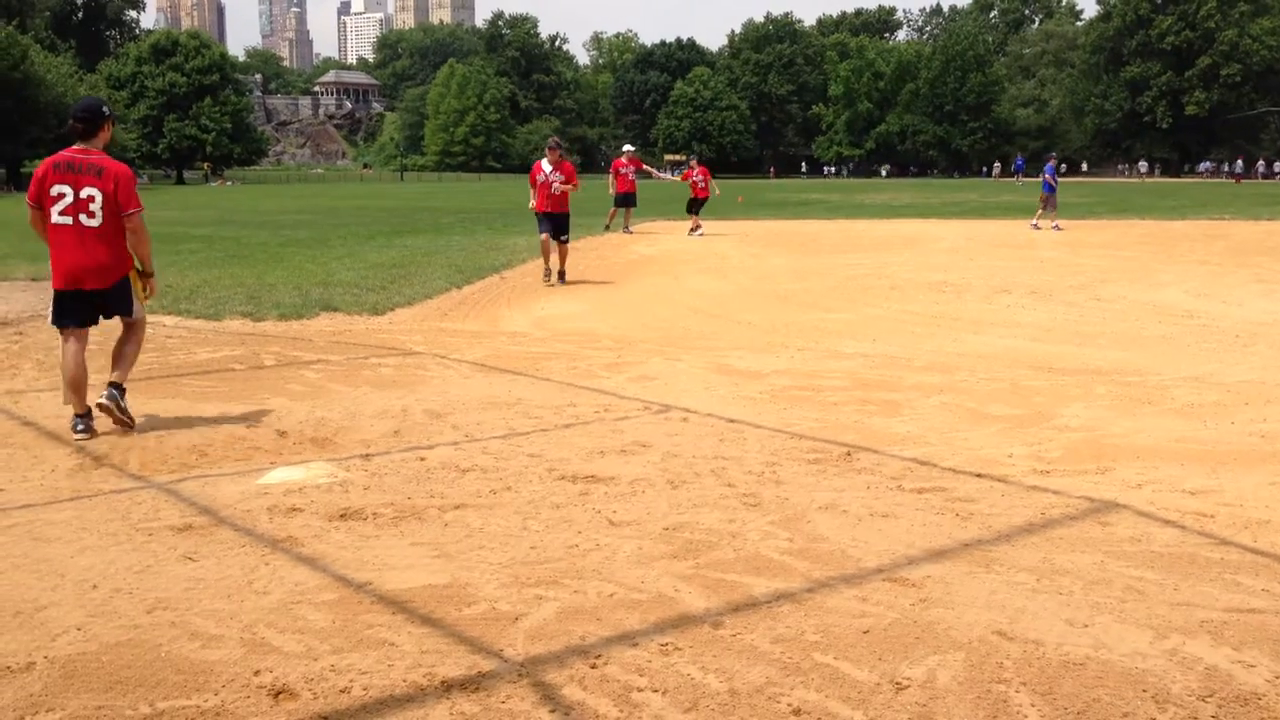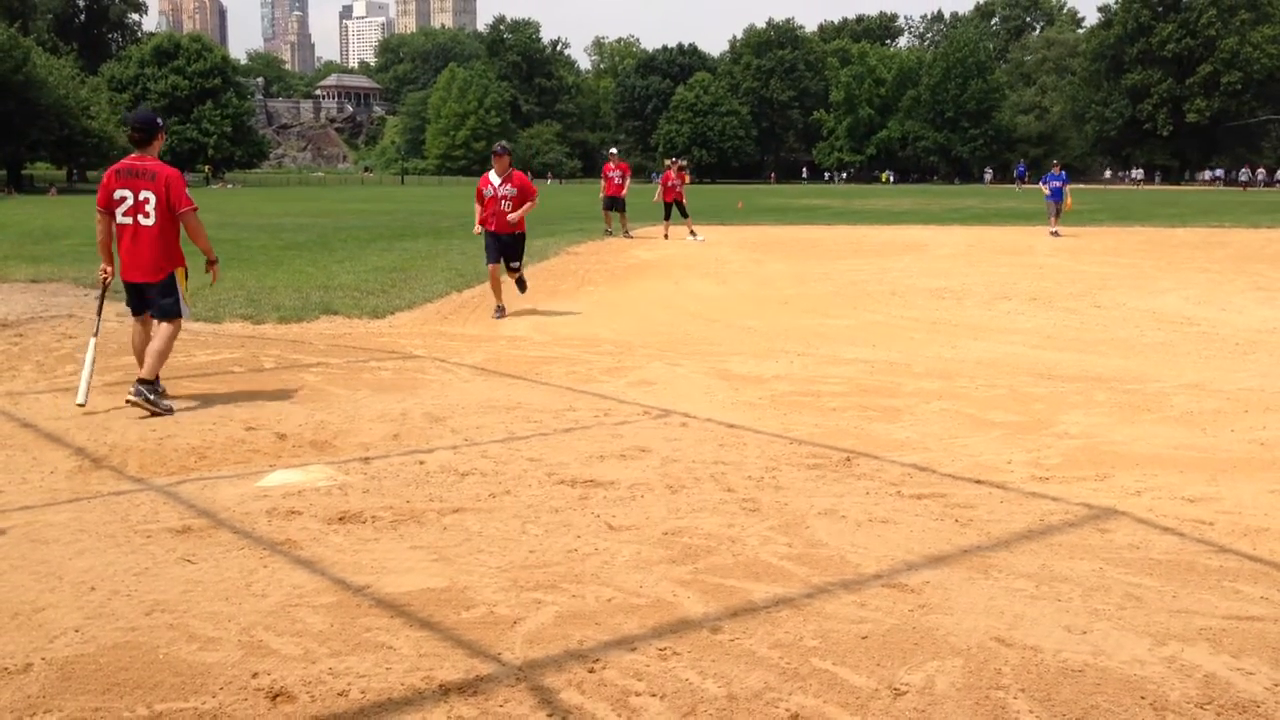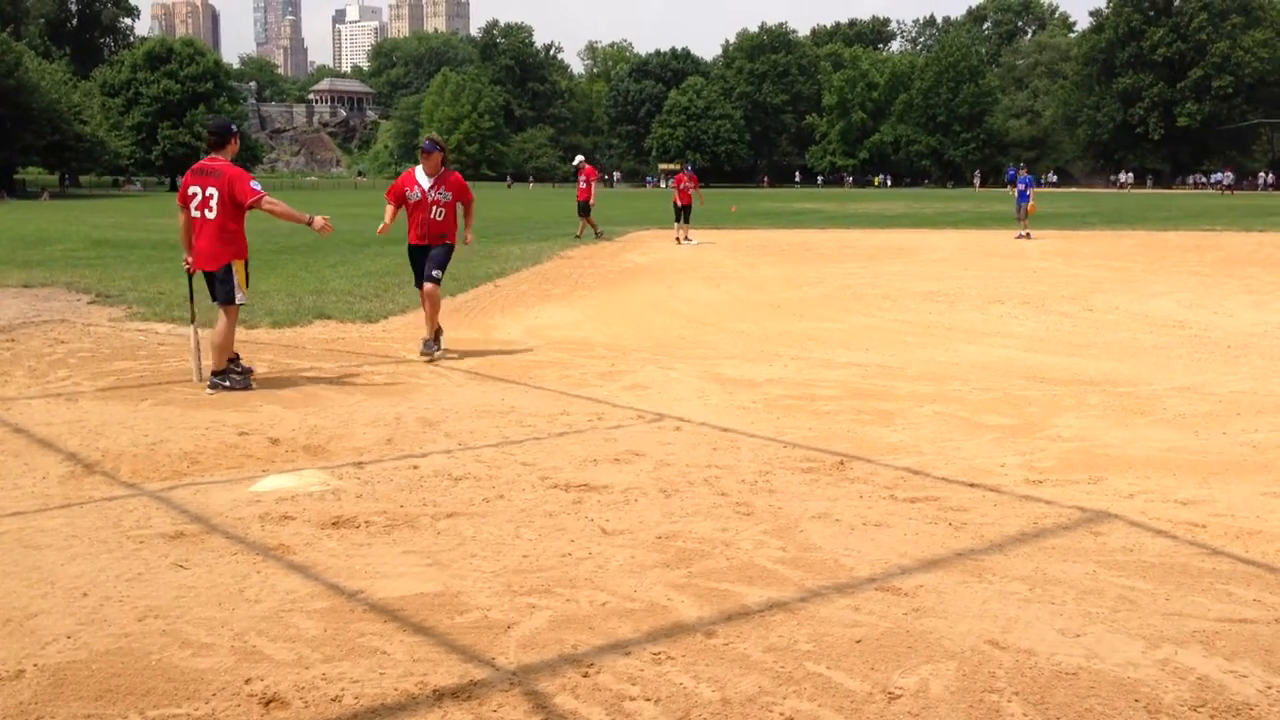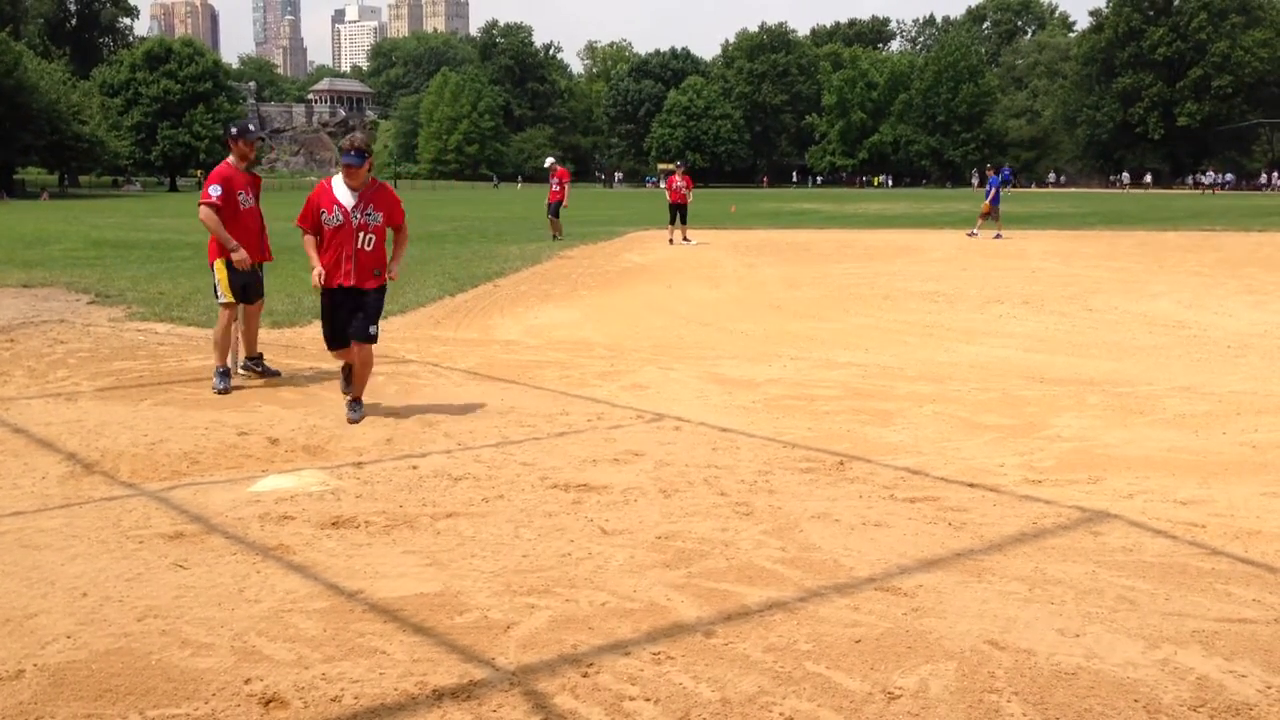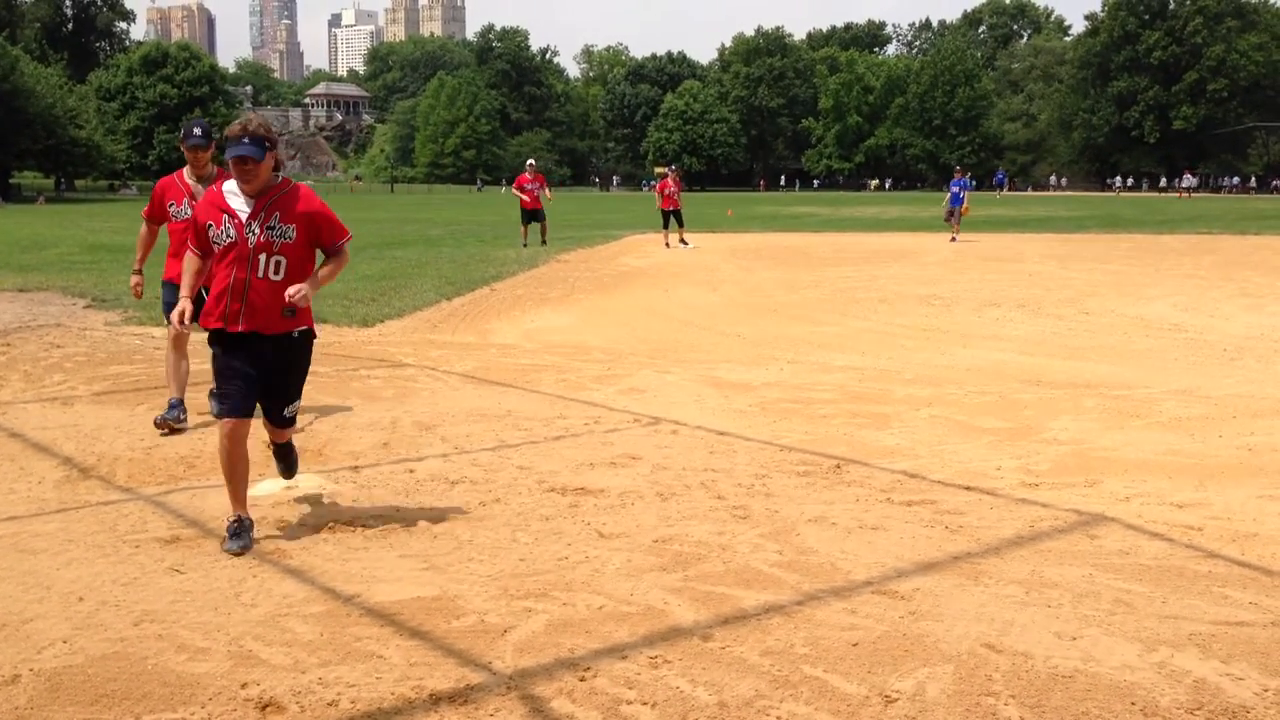
dt=1s
person 1, frame 1
left shoulder: (48, 167)
right shoulder: (118, 172)
left elbow: (36, 218)
right elbow: (133, 227)
right wrist: (148, 271)
left hip: (66, 272)
right hip: (112, 270)
left knee: (73, 341)
right knee: (134, 325)
left ankle: (80, 418)
right ankle: (113, 391)
person 1, frame 2
left shoulder: (114, 174)
right shoulder: (168, 175)
left elbow: (103, 222)
right elbow: (191, 222)
left wrist: (105, 260)
right wrist: (211, 259)
left hip: (130, 265)
right hip: (163, 266)
left knee: (142, 320)
right knee: (169, 324)
left ankle: (151, 383)
right ankle: (144, 385)
person 1, frame 3
left shoulder: (192, 173)
right shoulder: (234, 175)
left elbow: (183, 214)
right elbow: (268, 204)
left wrist: (188, 252)
right wrist: (309, 220)
left hip: (204, 255)
right hip: (228, 255)
left knee: (226, 308)
right knee: (229, 312)
left ankle: (231, 361)
right ankle: (217, 376)
person 1, frame 4
left shoulder: (252, 177)
right shoulder: (221, 174)
right elbow: (206, 214)
left wrist: (262, 250)
right wrist: (234, 247)
left hip: (253, 256)
right hip: (228, 258)
left knee: (254, 306)
right knee: (230, 311)
left ankle: (252, 360)
right ankle: (221, 372)
person 1, frame 5
right shoulder: (166, 186)
right elbow: (149, 228)
right wrist: (137, 269)
right hip: (178, 276)
right knee: (176, 336)
right ankle: (176, 406)
person 2, frame 1
left shoulder: (567, 166)
right shoulder: (537, 166)
left elbow: (575, 186)
right elbow: (532, 185)
left wrist: (563, 187)
right wrist: (532, 200)
left hip: (561, 211)
right hip: (542, 210)
left knee: (562, 244)
right knee: (544, 238)
left ankle: (561, 270)
right ankle: (547, 268)
person 2, frame 2
left shoulder: (519, 178)
right shoulder: (485, 179)
left elbow: (533, 200)
right elbow: (479, 202)
left wrist: (519, 213)
right wrist: (477, 222)
left hip: (514, 232)
right hip: (491, 231)
left knee: (512, 270)
right knee: (492, 268)
left ankle: (518, 275)
right ankle: (499, 305)
person 2, frame 3
left shoulder: (454, 179)
right shoulder: (407, 178)
left elbow: (468, 203)
right elbow: (392, 203)
left wrist: (468, 230)
right wrist: (387, 222)
left hip: (442, 243)
right hip: (417, 244)
left knee: (430, 287)
right knee: (425, 290)
left ankle: (430, 337)
right ankle: (435, 328)
person 2, frame 4
left shoulder: (384, 194)
right shoulder: (322, 192)
left elbow: (400, 229)
right elbow: (308, 232)
left wrist: (396, 261)
right wrist: (315, 265)
left hip: (371, 284)
right hip: (333, 284)
left knee: (362, 345)
right knee: (339, 348)
left ankle: (356, 399)
right ankle: (350, 363)
person 2, frame 5
left shoulder: (303, 202)
right shoulder: (212, 201)
left elbow: (341, 252)
right elbow: (197, 250)
left wrist: (312, 284)
right wrist: (186, 296)
left hip: (287, 333)
right hip: (231, 333)
left knee: (280, 423)
right knee: (230, 424)
left ankle: (283, 437)
right ankle: (240, 519)
